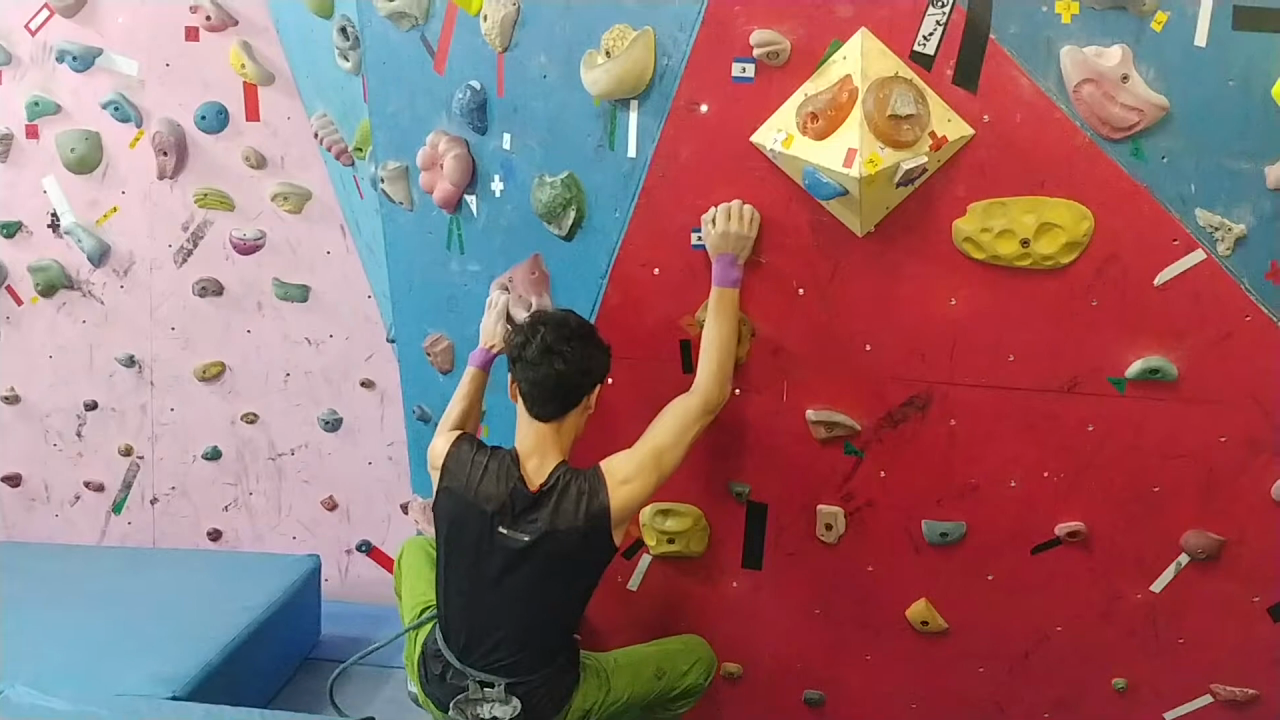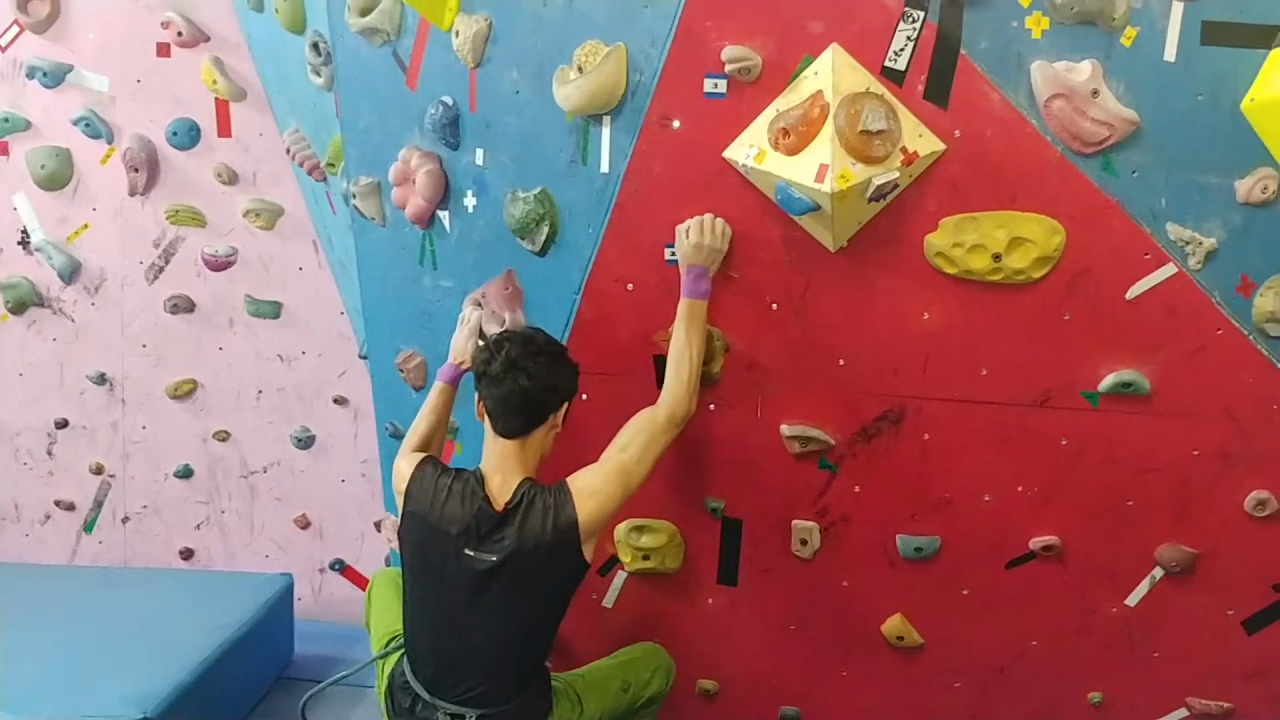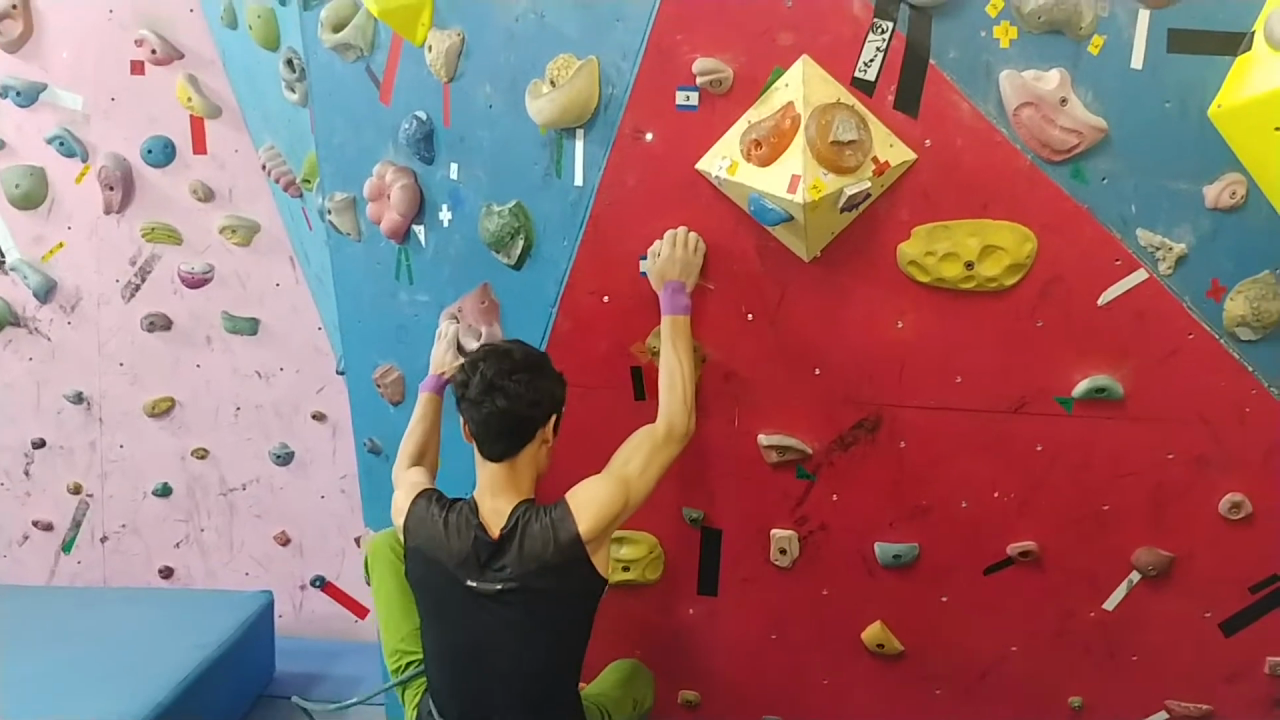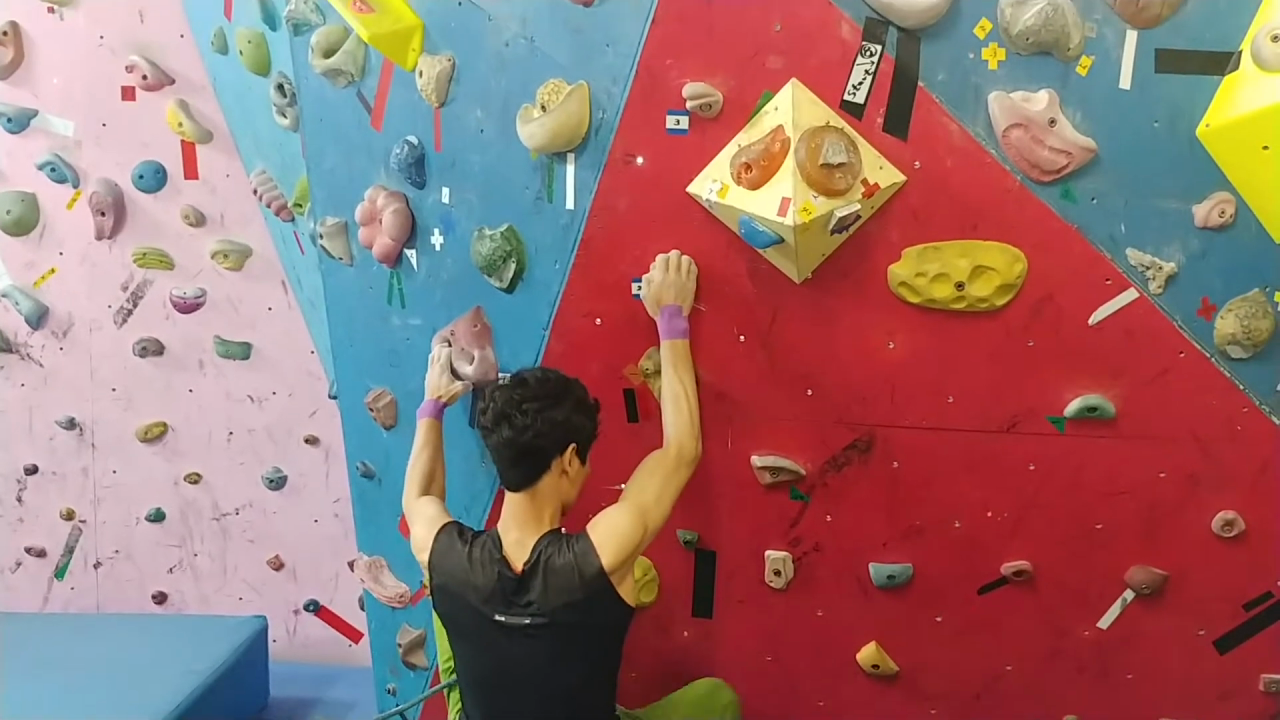
dt=0.5s
person 1, frame 1
left shoulder: (454, 464)
right shoulder: (607, 495)
right elbow: (708, 396)
left wrist: (484, 352)
right wrist: (726, 267)
left knee: (416, 550)
right knee: (697, 660)
person 1, frame 2
left shoulder: (419, 488)
right shoulder: (573, 513)
right elbow: (673, 409)
left wrist: (453, 367)
right wrist: (695, 280)
right knee: (653, 665)
person 1, frame 3
left shoulder: (419, 520)
right shoulder: (576, 527)
left elbow: (408, 470)
right elbow: (674, 426)
left wrist: (437, 378)
right wrist: (674, 295)
right knee: (633, 678)
person 1, frame 4
left shoulder: (446, 557)
right shoulder: (599, 556)
left elbow: (419, 501)
right elbow: (683, 449)
left wrist: (433, 405)
right wrist: (673, 319)
